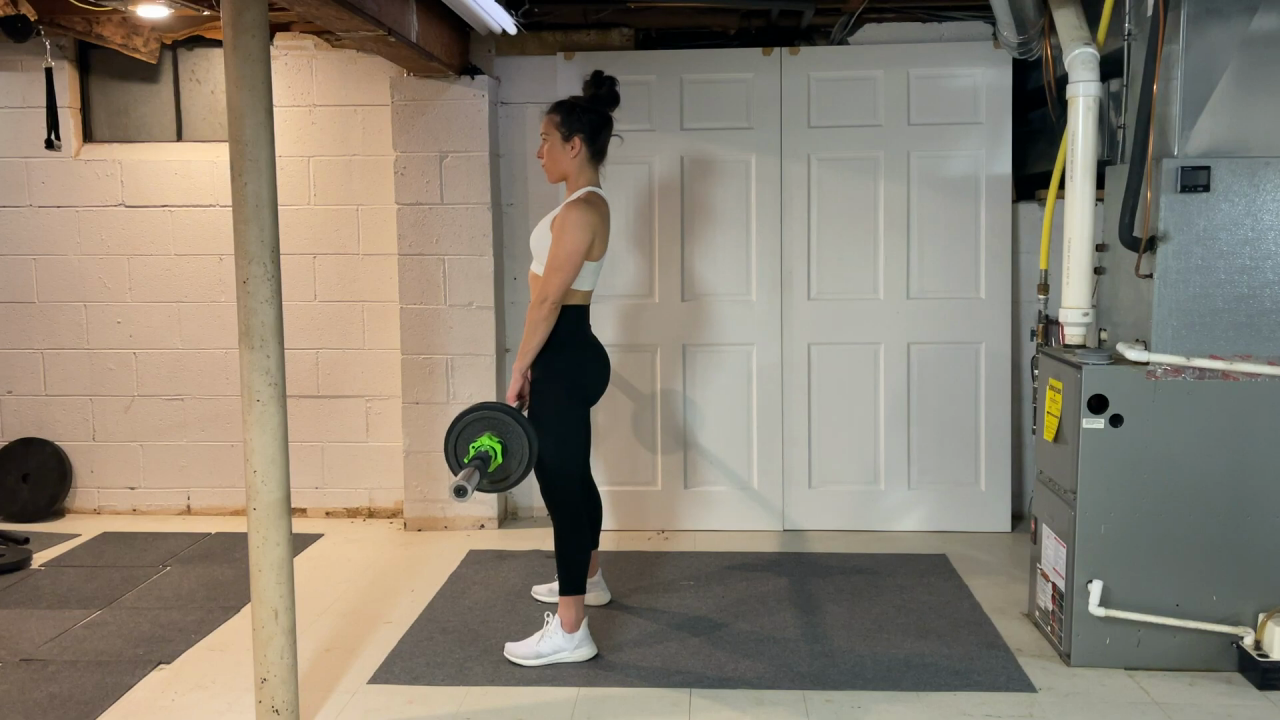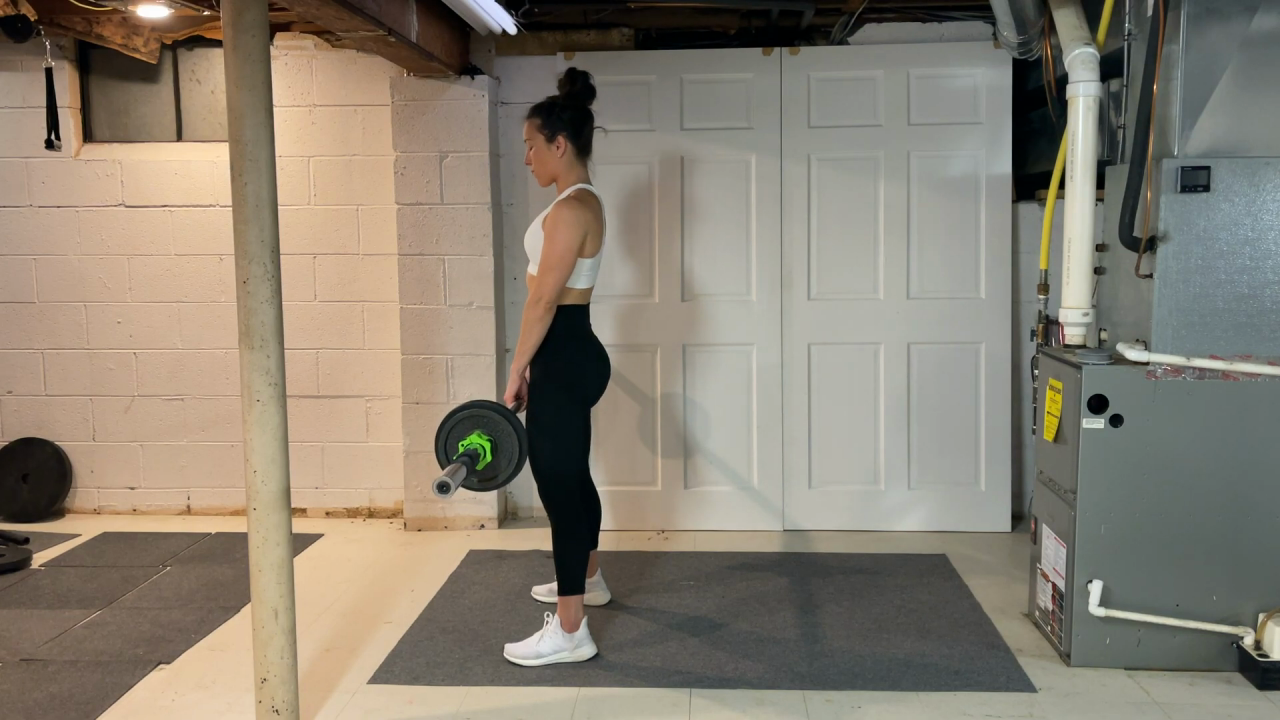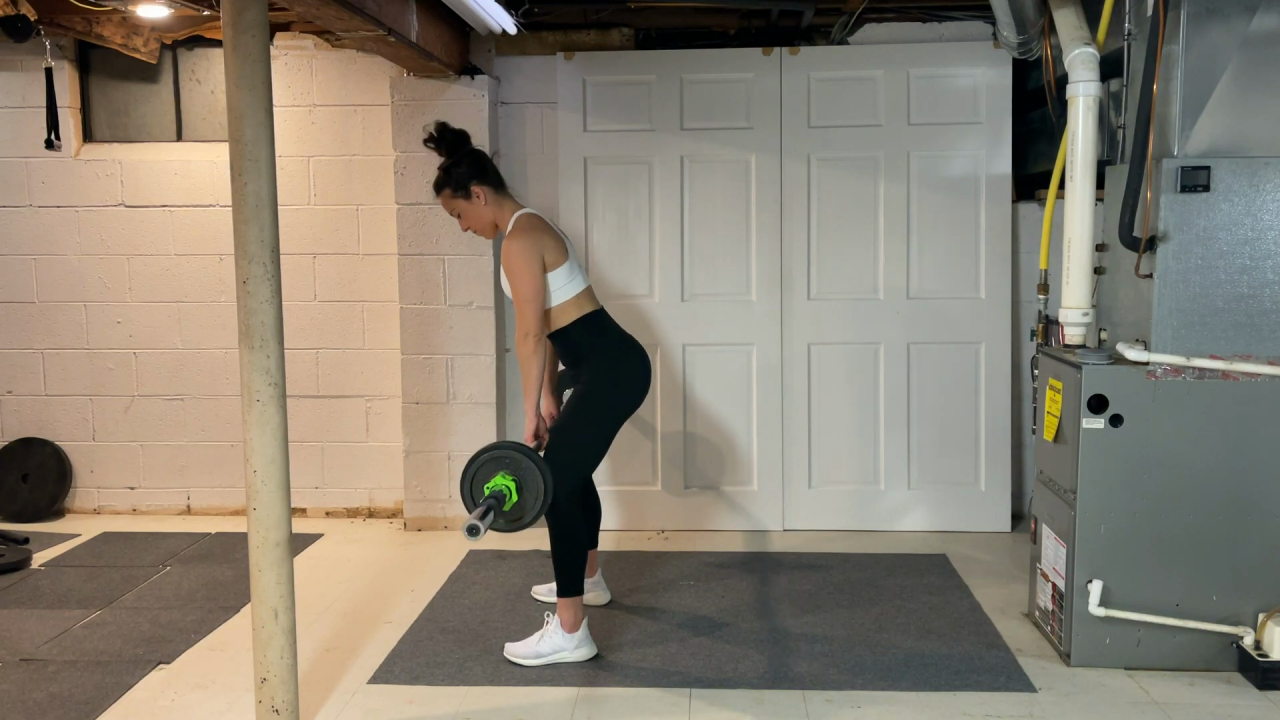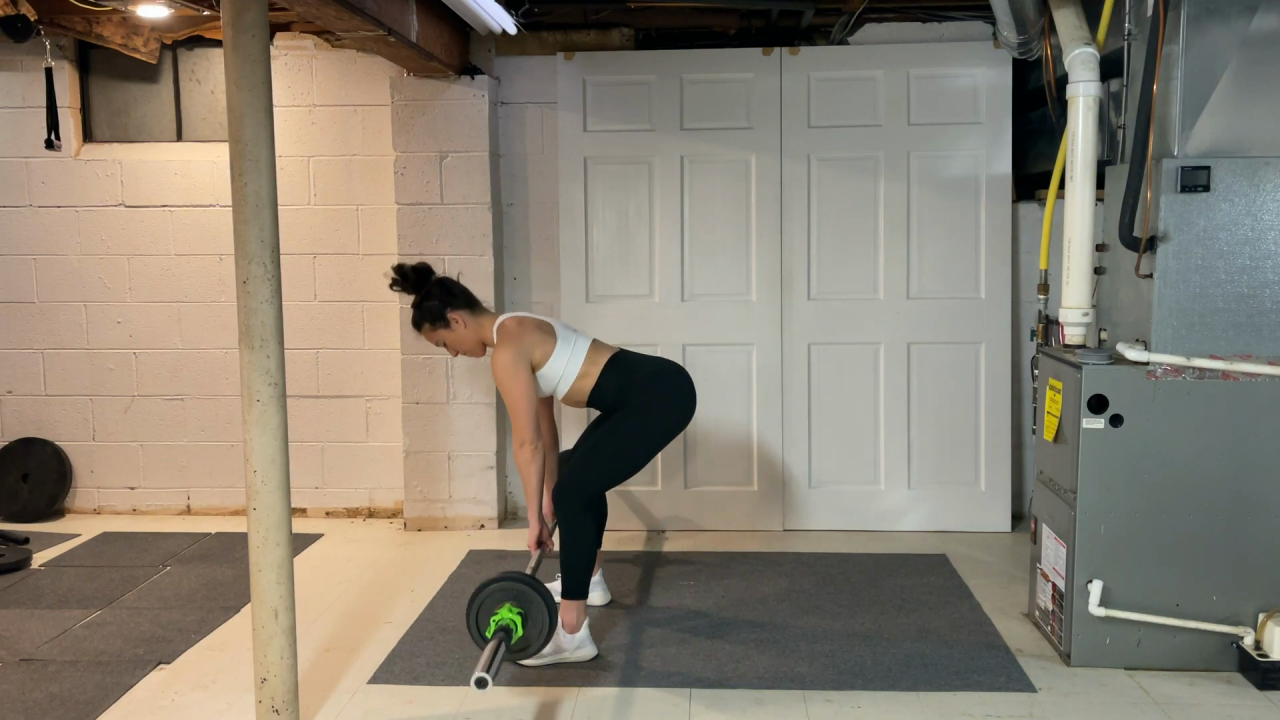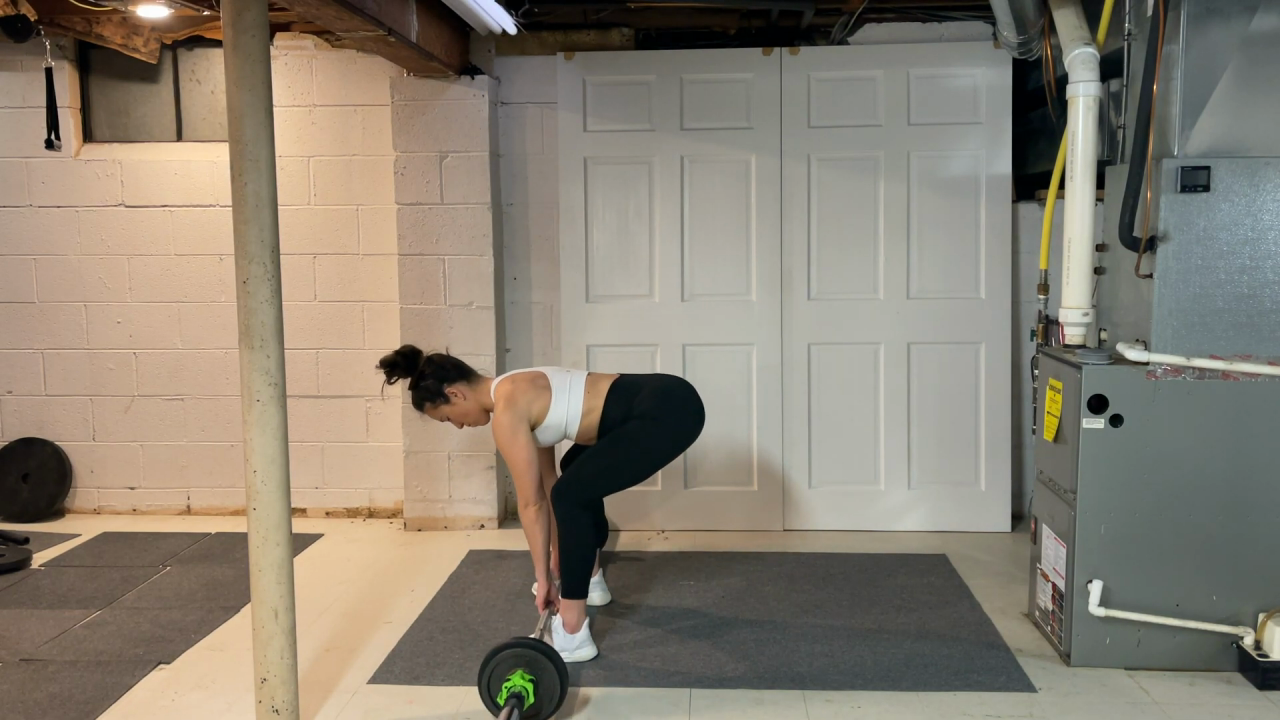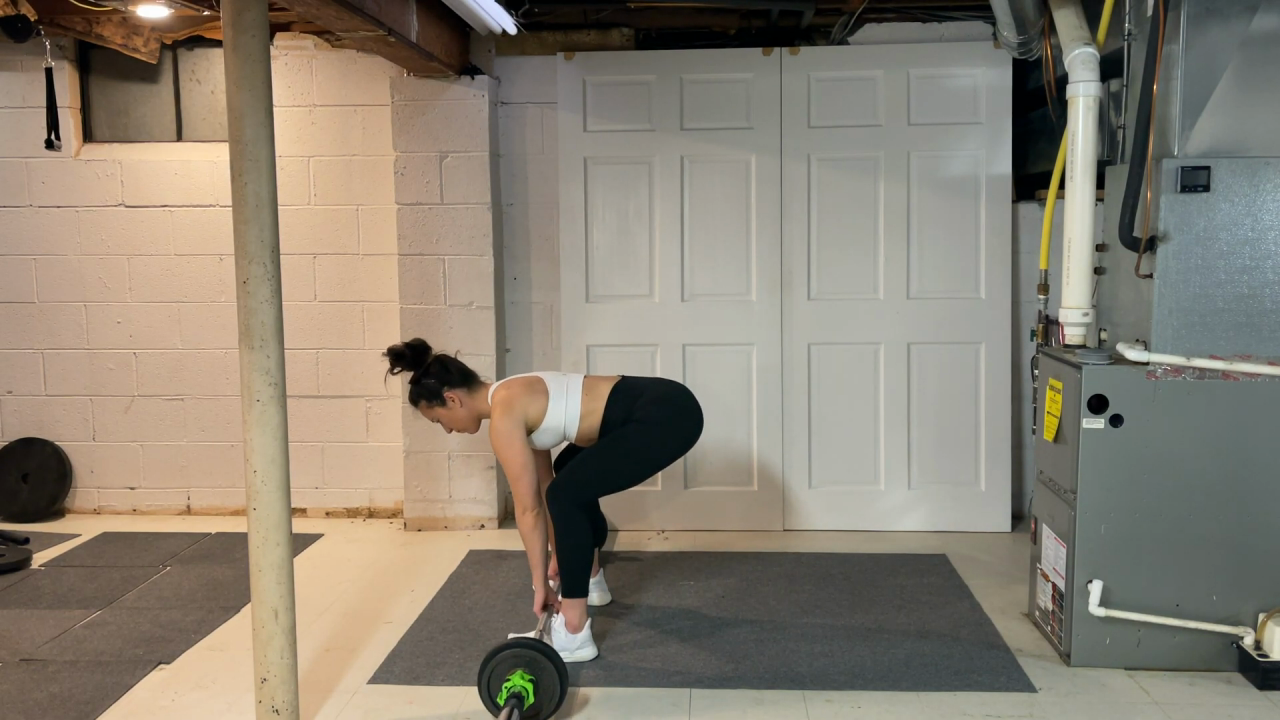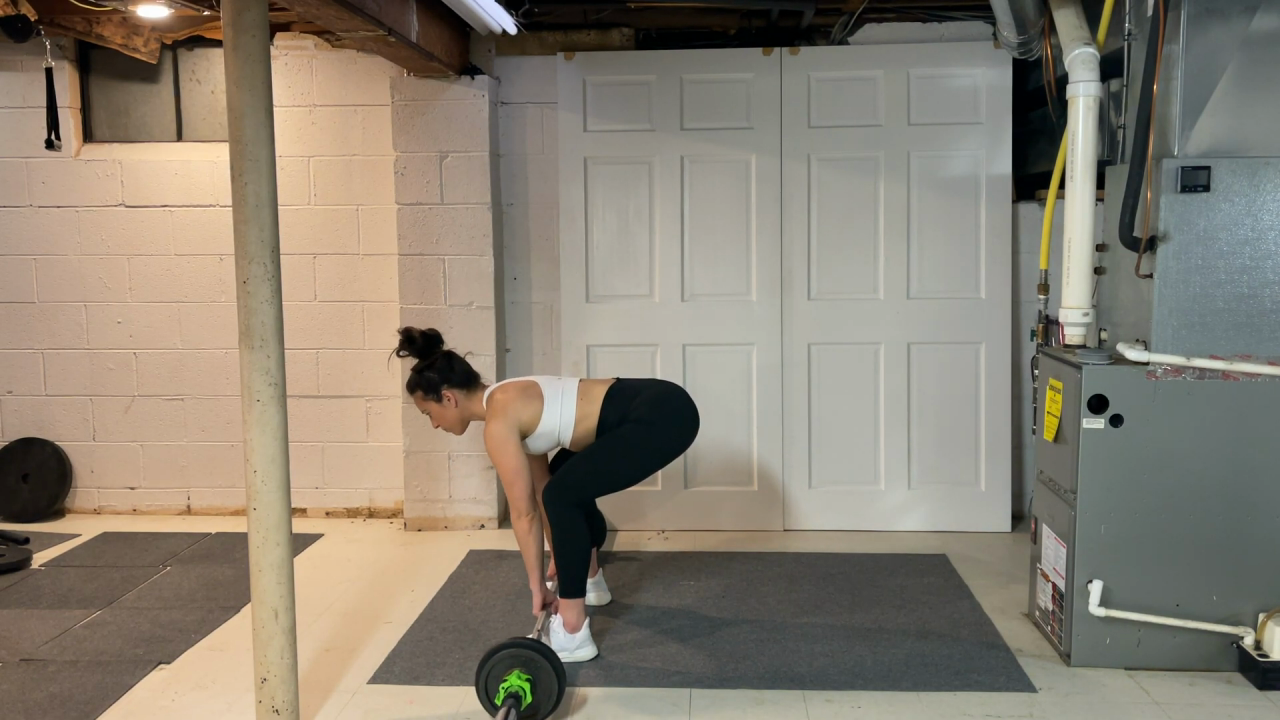
dt=0.7s
person 1, frame 1
left shoulder: (580, 210)
right shoulder: (586, 204)
left elbow: (548, 300)
left wrist: (519, 372)
right wrist: (534, 365)
left hip: (564, 361)
right hip: (570, 355)
left knee: (561, 486)
right knee: (572, 477)
left ankle: (570, 633)
right ankle: (588, 578)
person 1, frame 2
left shoulder: (571, 208)
right shoulder: (578, 202)
left elbow: (543, 300)
left wrist: (516, 373)
right wrist: (533, 366)
left hip: (565, 362)
right hip: (573, 356)
left knee: (558, 487)
right knee: (572, 477)
left ankle: (570, 633)
right ankle: (588, 579)
person 1, frame 3
left shoulder: (519, 240)
right shoulder: (532, 228)
left elbow: (530, 335)
left wrist: (531, 413)
right wrist: (549, 399)
left hip: (609, 370)
right hip: (610, 364)
left knee: (556, 485)
right knee: (569, 472)
left ankle: (570, 633)
right ankle: (588, 579)
person 1, frame 4
left shoulder: (506, 348)
right shoulder: (516, 332)
left elbow: (527, 443)
right elbow: (543, 424)
left wrist: (534, 516)
right wrist: (550, 489)
left hip: (660, 398)
right hip: (657, 388)
left knee: (573, 492)
right knee: (582, 472)
left ankle: (572, 634)
right ankle: (590, 580)
person 1, frame 5
left shoulder: (507, 411)
right shoulder: (516, 394)
left elbow: (531, 503)
right elbow: (546, 479)
left wrist: (543, 577)
right wrist: (558, 550)
left hip: (667, 413)
right hip: (660, 401)
left knee: (572, 494)
right knee: (577, 472)
left ankle: (572, 635)
right ankle: (590, 579)
person 1, frame 6
left shoulder: (504, 415)
right shoulder: (512, 400)
left elbow: (528, 509)
right elbow: (542, 484)
left wrist: (541, 584)
right wrist: (557, 553)
left hip: (667, 417)
right hip: (655, 407)
left knee: (567, 493)
right knee: (570, 474)
left ankle: (573, 636)
right ankle: (590, 580)
person 1, frame 7
left shoulder: (499, 421)
right shoulder: (508, 403)
left elbow: (524, 513)
right elbow: (540, 486)
left wrist: (537, 585)
right wrist: (559, 558)
left hip: (664, 417)
right hip: (653, 407)
left knee: (563, 494)
right knee: (566, 476)
left ankle: (572, 634)
right ankle: (589, 579)
